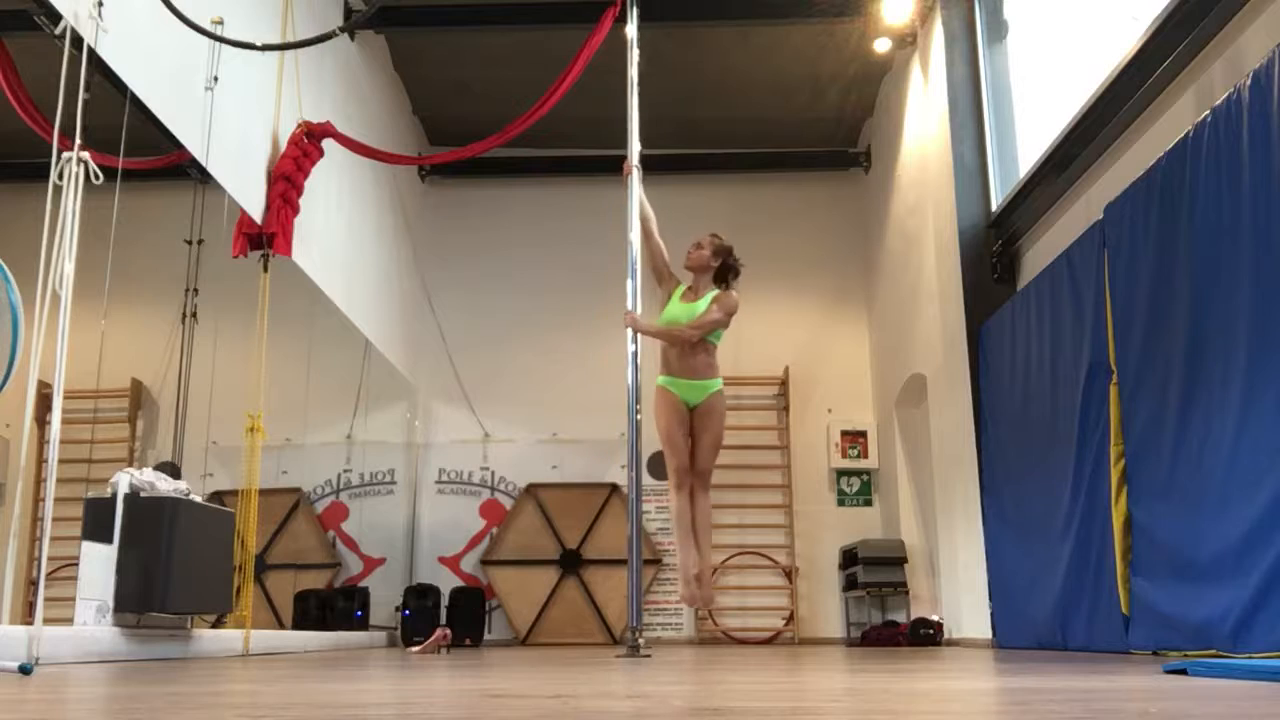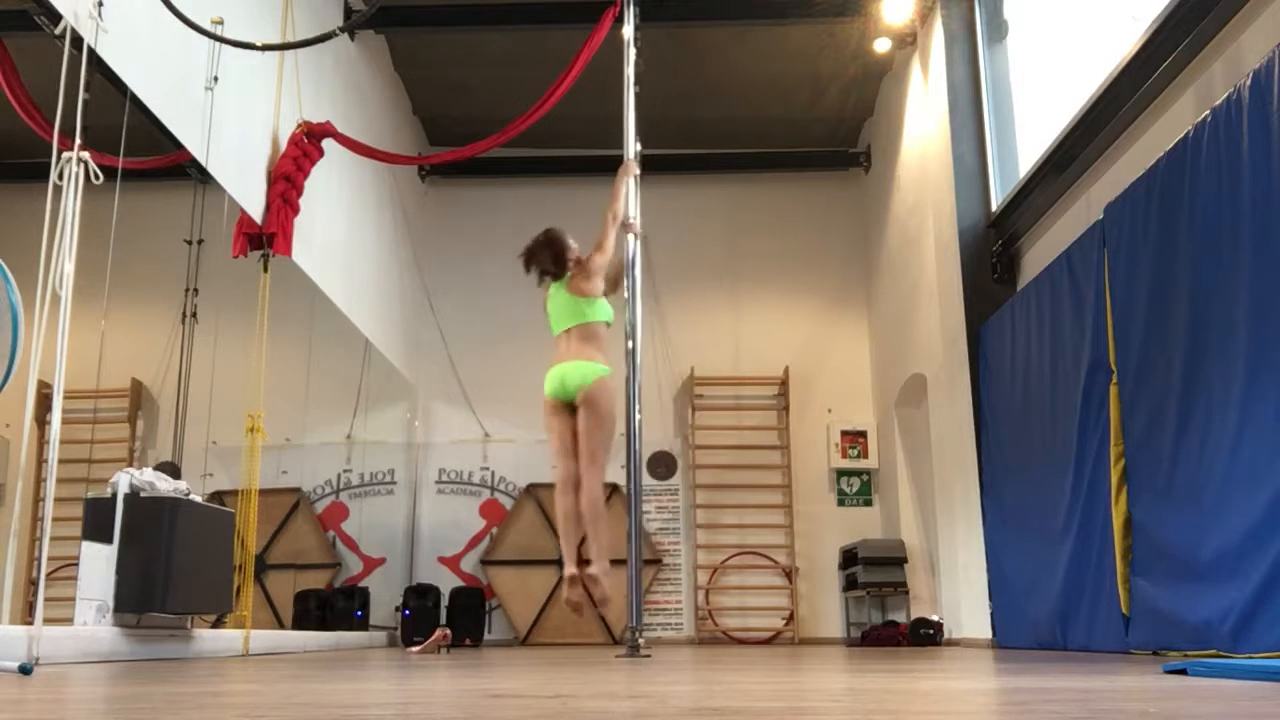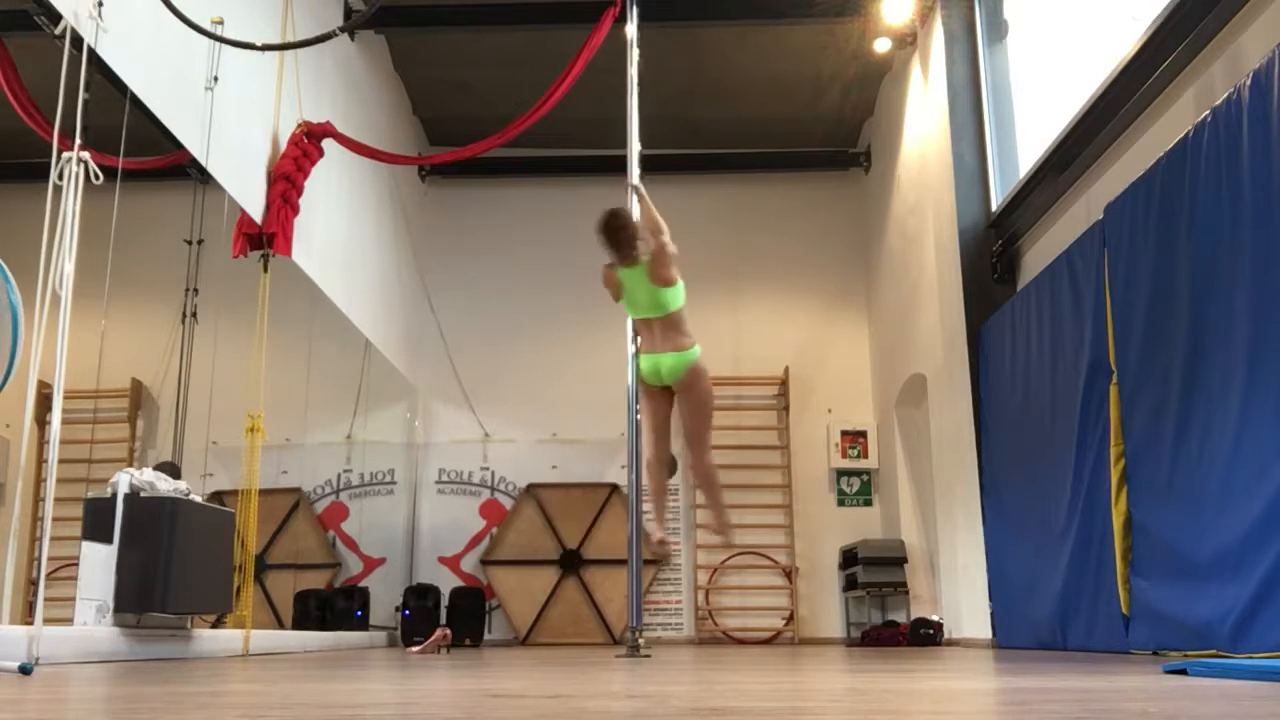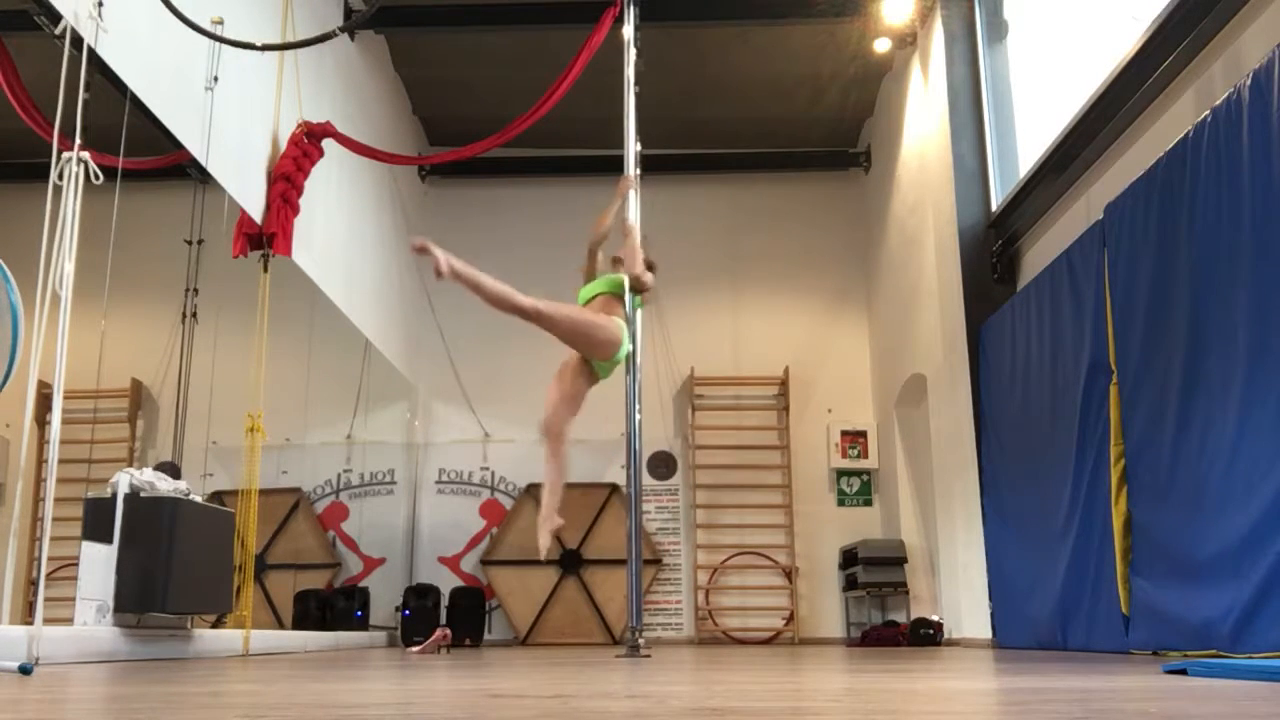
dt=1s
person 1, frame 1
left shoulder: (727, 299)
right shoulder: (672, 288)
left elbow: (690, 335)
right elbow: (649, 234)
left wrist: (645, 327)
right wrist: (635, 187)
left hip: (708, 391)
right hip: (671, 389)
left knee: (701, 480)
right knee: (679, 479)
left ankle: (705, 568)
right ankle: (687, 569)
person 1, frame 2
left shoulder: (551, 293)
right shoulder: (588, 274)
right elbow: (611, 223)
left wrist: (628, 238)
right wrist: (623, 177)
left hip: (557, 380)
right hip: (593, 378)
left knee: (566, 476)
right knee: (591, 474)
left ankle: (570, 567)
right ankle: (599, 565)
person 1, frame 3
left shoulder: (612, 275)
right shoulder: (663, 258)
right elbow: (662, 235)
left wrist: (622, 245)
right wrist: (643, 198)
left hip: (647, 364)
right hip: (685, 360)
left knee: (657, 450)
right knee: (699, 449)
left ankle: (659, 527)
right ankle: (720, 522)
person 1, frame 4
left shoulder: (637, 282)
right shoulder: (592, 284)
left elbow: (638, 273)
right elbow: (595, 242)
left wrist: (632, 238)
right wrist: (619, 199)
left hip: (608, 337)
right hip: (583, 359)
left knee: (528, 306)
right knee: (552, 429)
left ankle: (453, 266)
right ankle: (548, 515)
